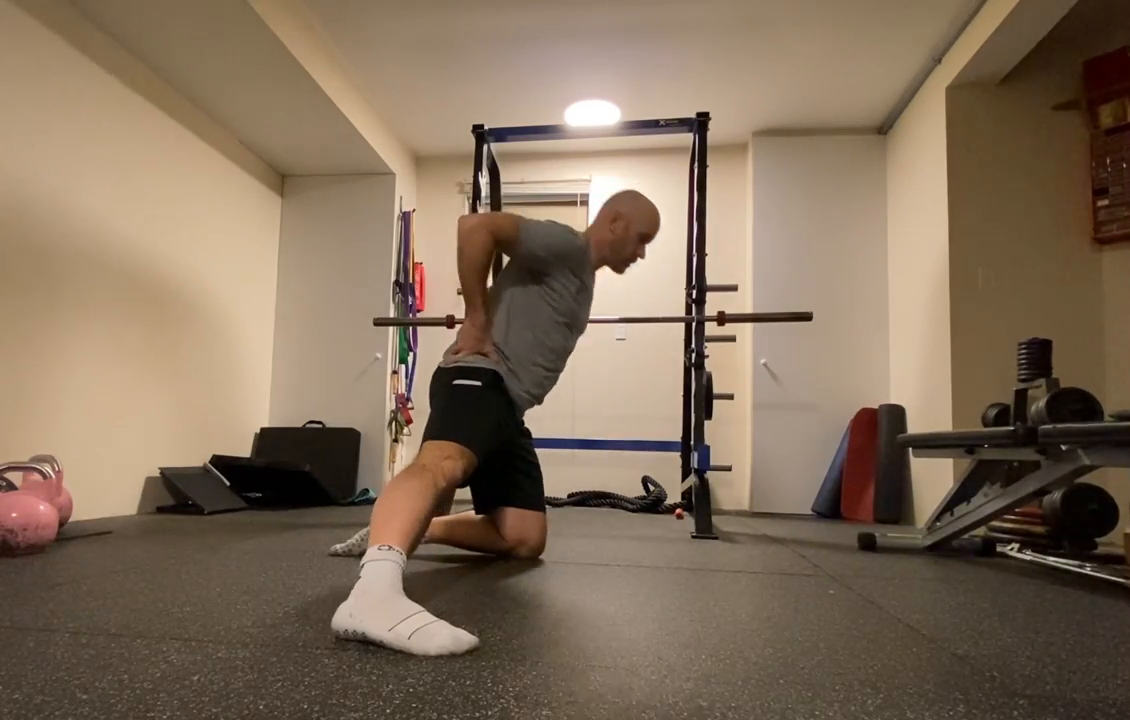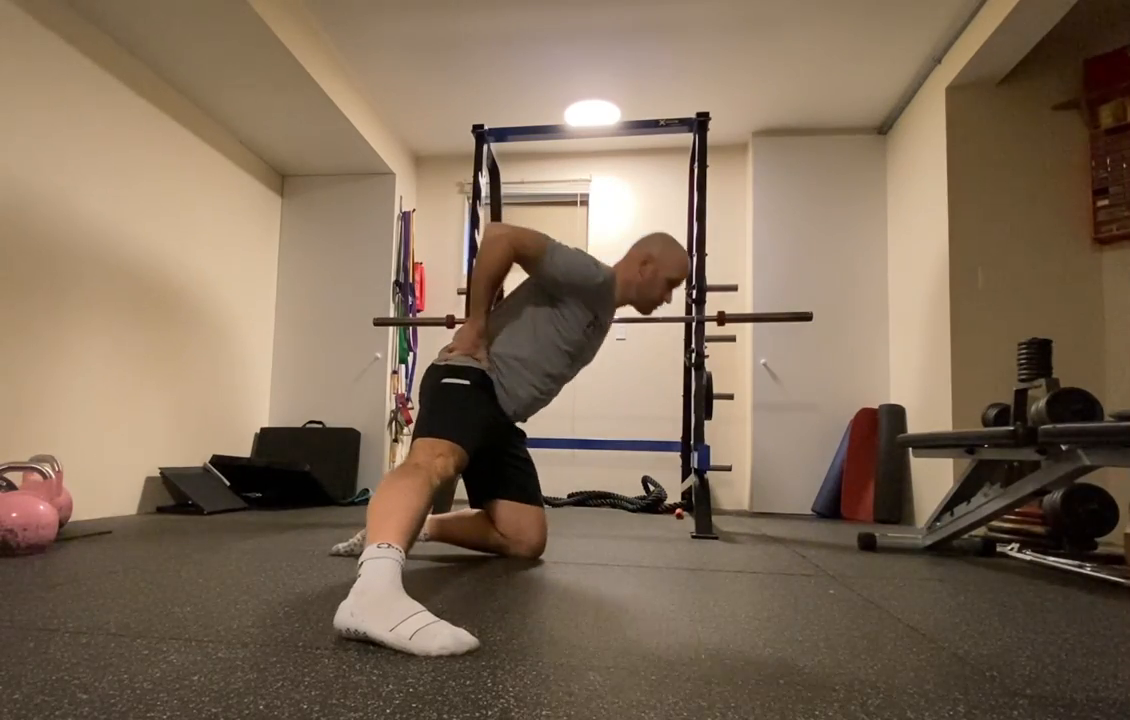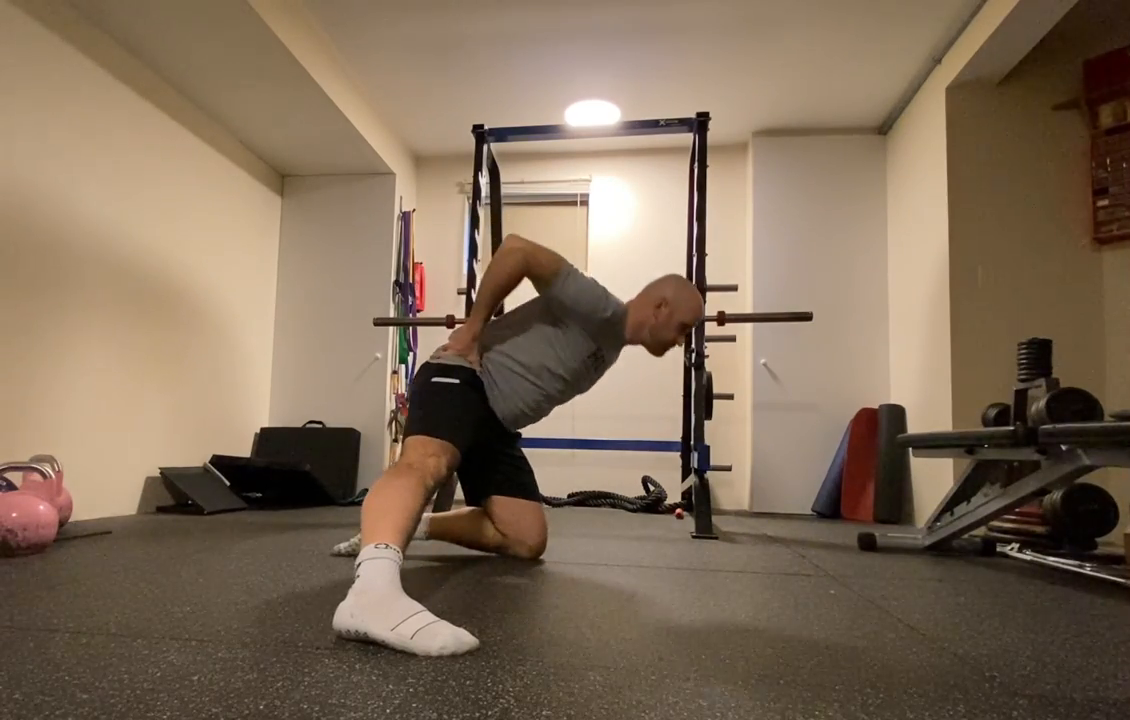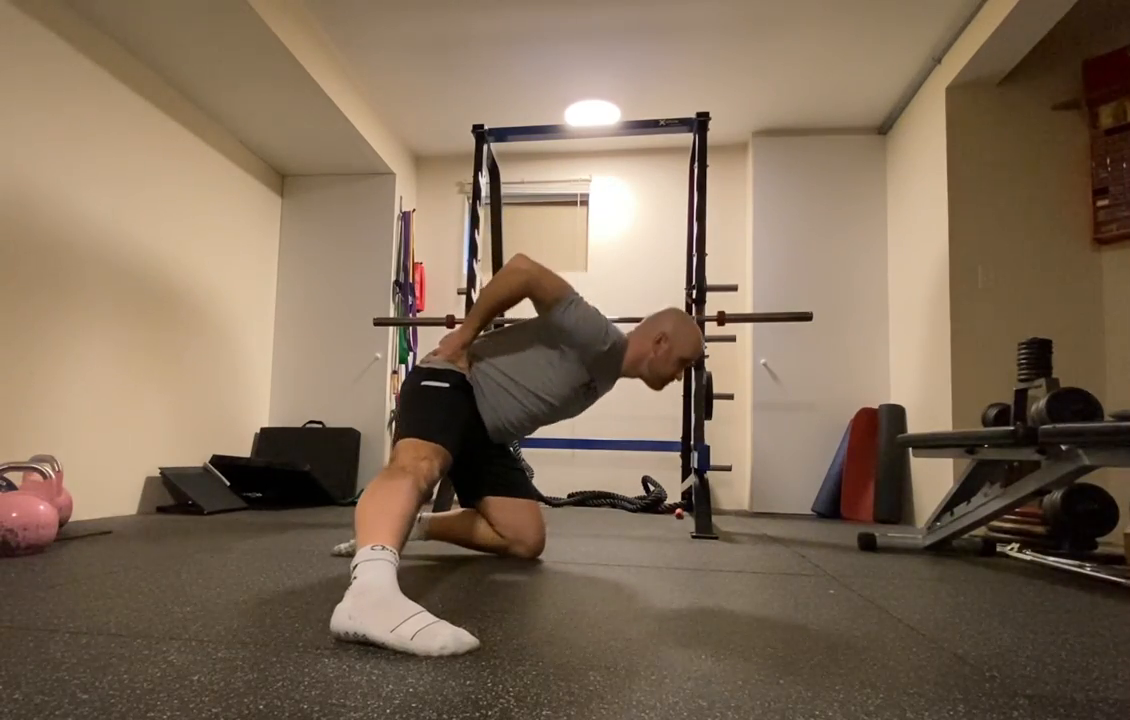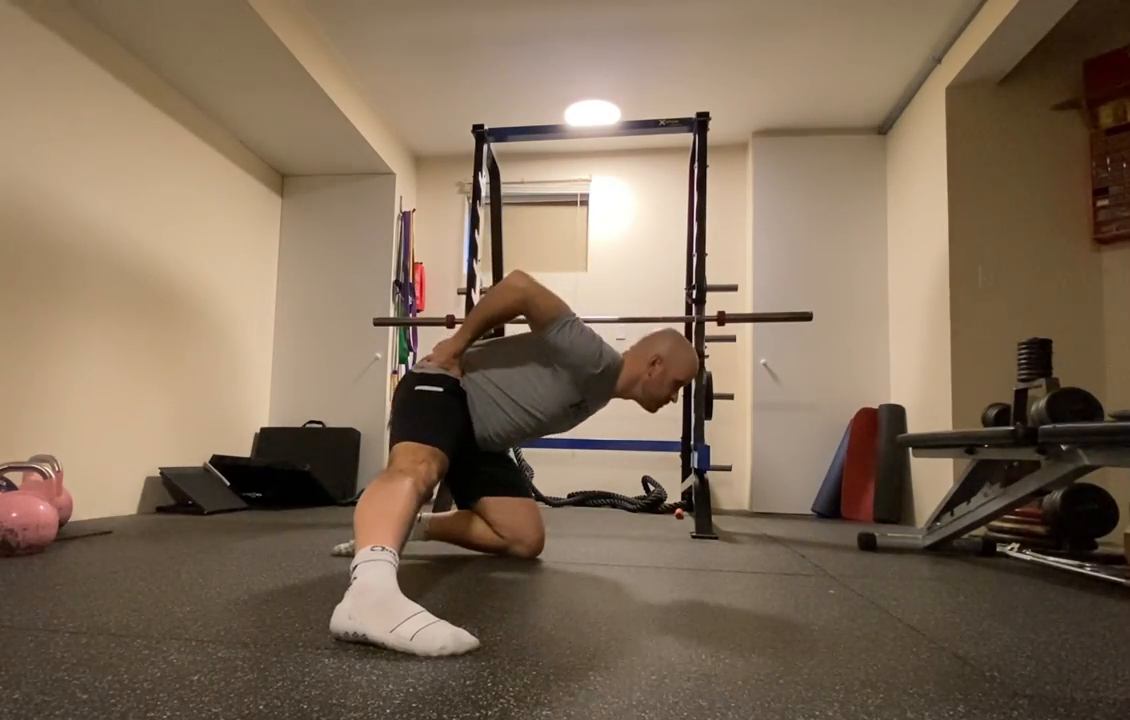
dt=0.3s
person 1, frame 1
left shoulder: (583, 274)
right shoulder: (565, 246)
right elbow: (475, 226)
right wrist: (476, 320)
left hip: (508, 407)
right hip: (478, 378)
left knee: (525, 540)
right knee: (441, 465)
left ankle: (408, 528)
right ankle: (373, 590)
person 1, frame 2
left shoulder: (603, 307)
right shoulder: (588, 276)
right elbow: (499, 235)
right wrist: (476, 325)
left hip: (502, 411)
right hip: (471, 380)
left knee: (525, 540)
right knee: (433, 462)
left ankle: (392, 531)
right ankle: (373, 588)
person 1, frame 3
left shoulder: (612, 344)
right shoulder: (600, 310)
right elbow: (518, 248)
right wrist: (474, 327)
left hip: (495, 420)
right hip: (460, 380)
left knee: (526, 540)
right knee: (424, 463)
left ankle: (409, 526)
right ankle: (372, 588)
person 1, frame 4
left shoulder: (607, 371)
right shoulder: (598, 338)
right elbow: (522, 268)
right wrist: (466, 335)
left hip: (486, 428)
right hip: (451, 384)
left knee: (525, 540)
right knee: (416, 465)
left ankle: (406, 526)
right ankle: (370, 589)
person 1, frame 5
left shoulder: (603, 389)
right shoulder: (593, 360)
right elbow: (519, 286)
right wrist: (457, 343)
left hip: (479, 437)
right hip: (442, 390)
left knee: (525, 540)
right knee: (413, 470)
left ankle: (409, 527)
right ankle: (369, 591)
